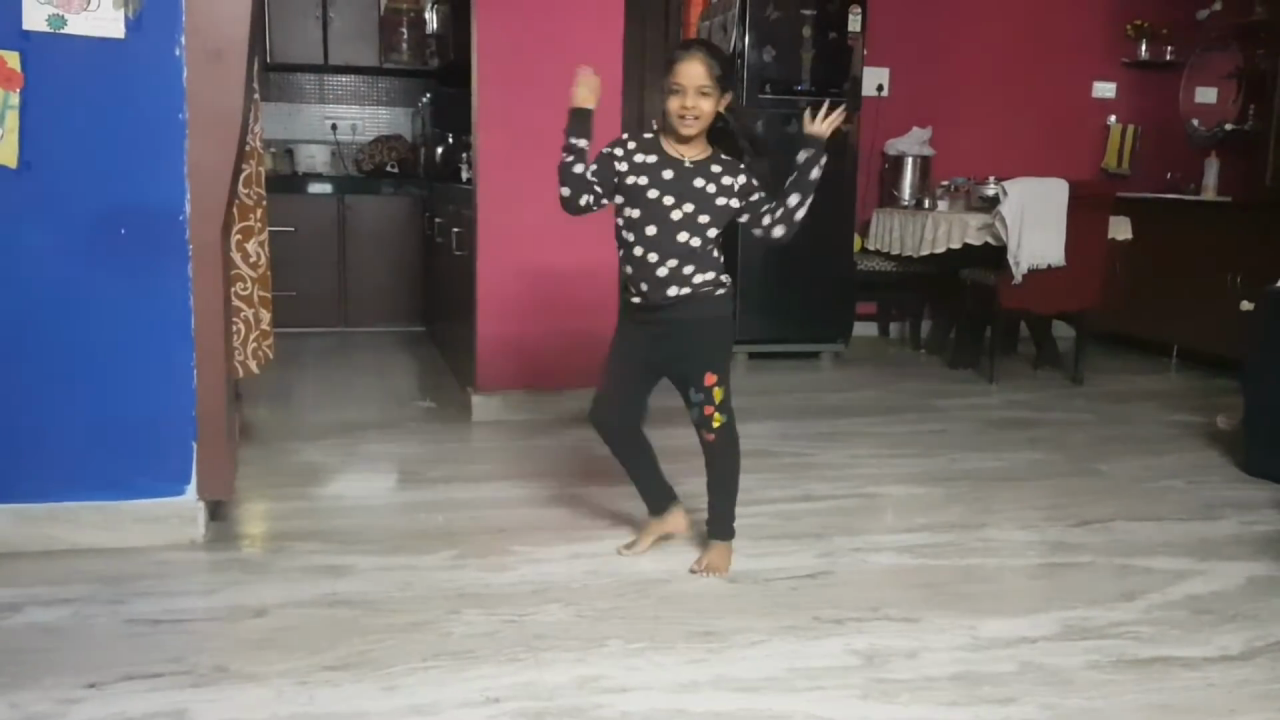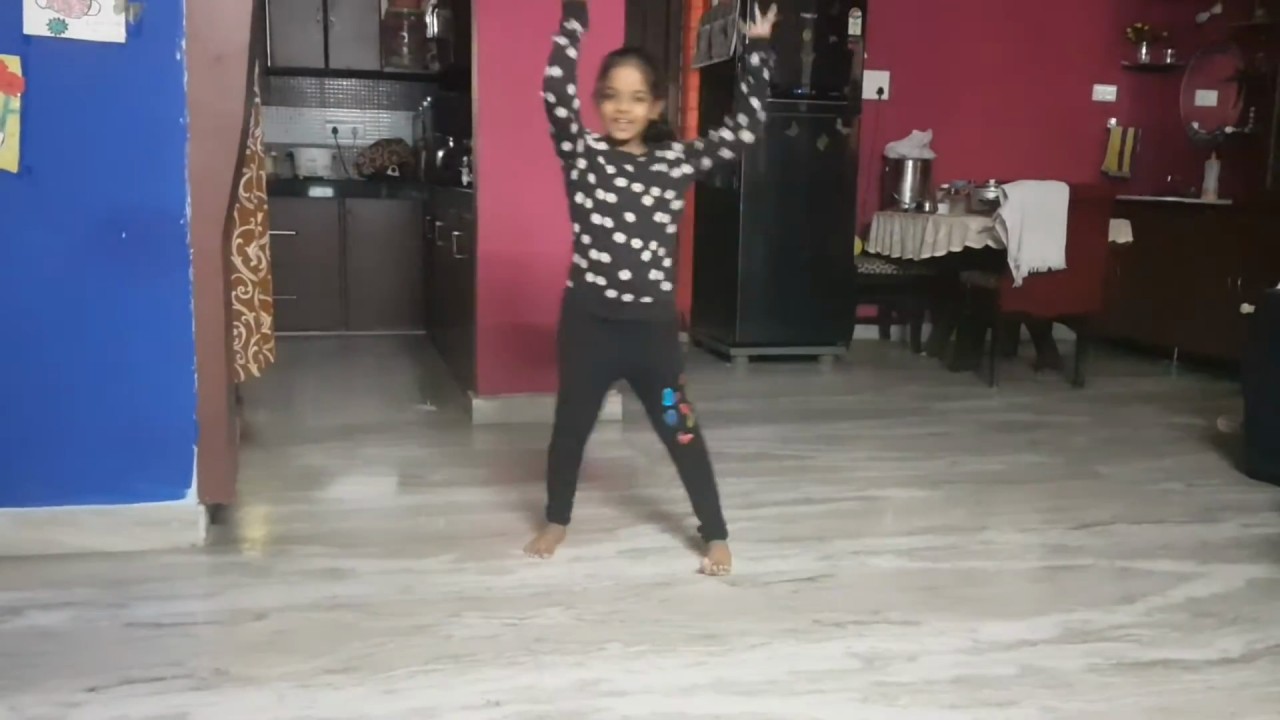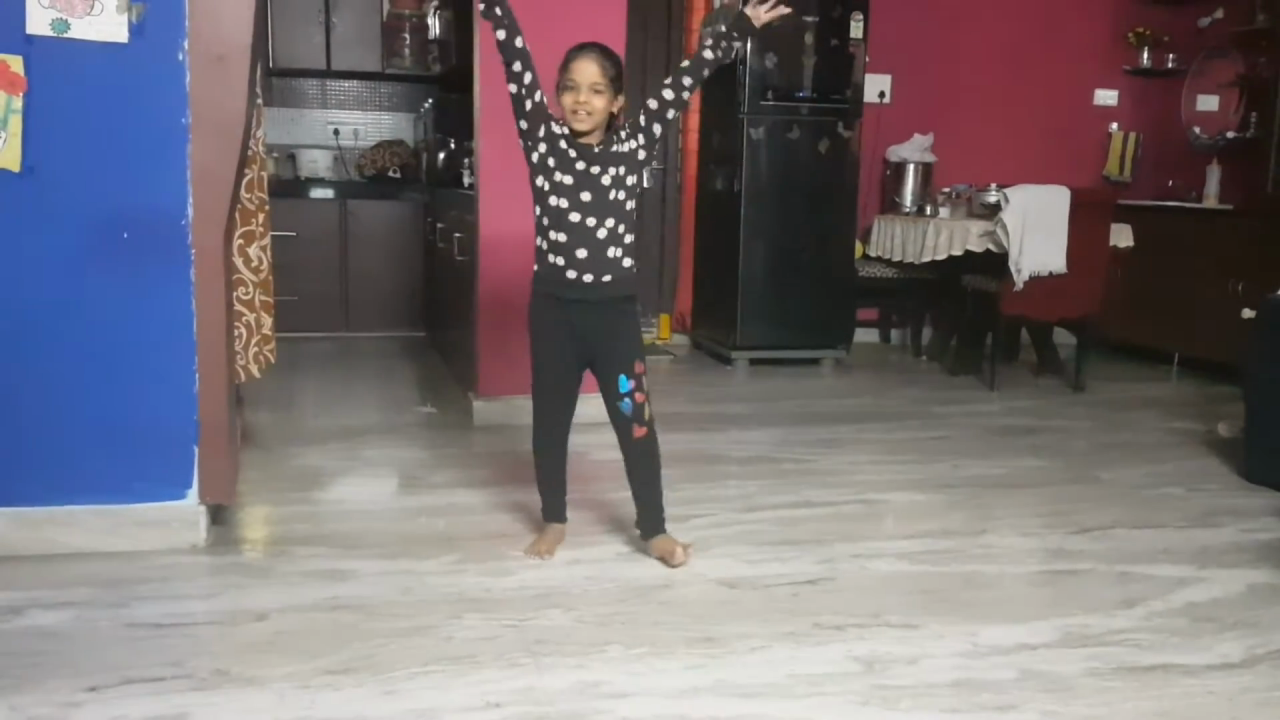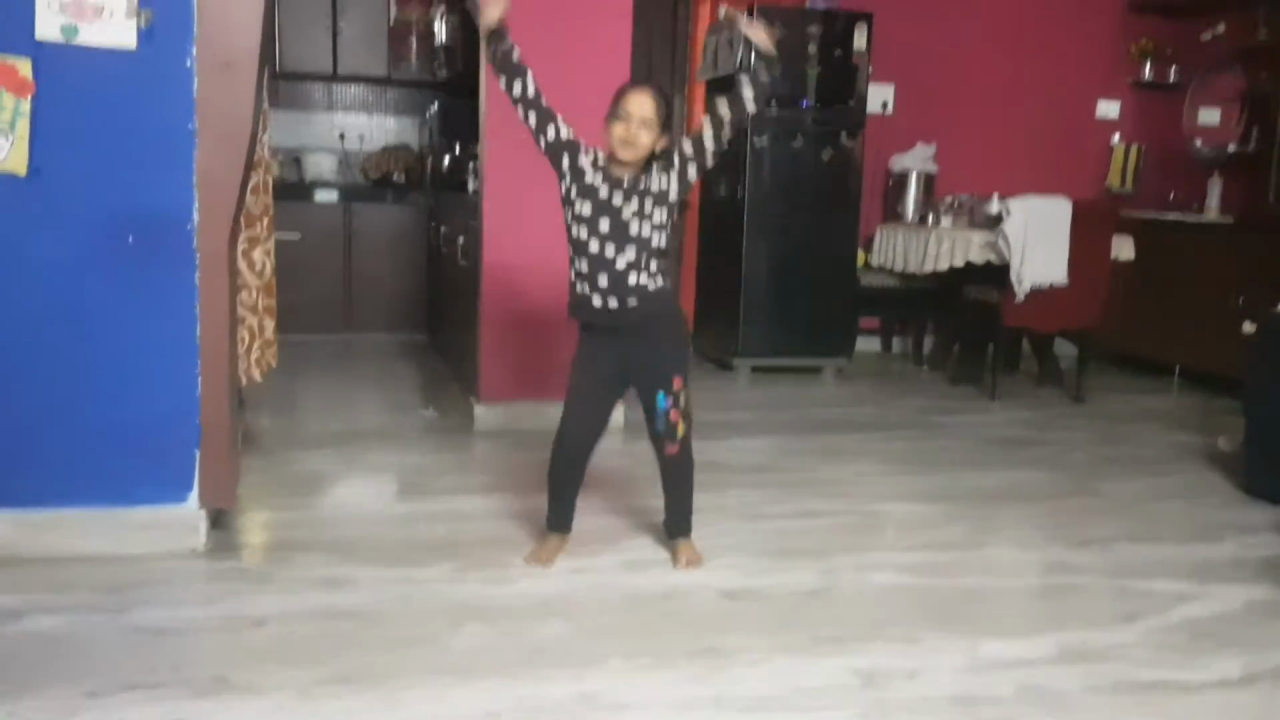
dt=0.4s
person 1, frame 1
left shoulder: (729, 174)
right shoulder: (630, 152)
left elbow: (776, 225)
right elbow: (575, 197)
left wrist: (813, 150)
right wrist: (581, 119)
left hip: (700, 317)
right hip: (639, 314)
left knee: (715, 425)
right knee: (611, 414)
left ankle: (720, 535)
right ankle: (667, 511)
person 1, frame 2
left shoulder: (676, 161)
right shoulder: (581, 151)
left elbow: (744, 131)
right elbow: (557, 93)
left wrist: (757, 50)
left hip: (651, 322)
right hip: (589, 318)
left knee: (681, 429)
right knee: (571, 425)
left ankle: (715, 535)
right ankle: (556, 520)
person 1, frame 3
left shoulder: (634, 144)
right shoulder: (541, 139)
left elbow: (682, 83)
right elbow: (515, 62)
left hip: (614, 308)
right hip: (554, 306)
left knee: (635, 421)
right knee: (551, 418)
left ankle: (654, 529)
right ankle: (553, 520)
person 1, frame 4
left shoulder: (670, 175)
right shoulder: (576, 166)
left elbow: (725, 120)
right elbow: (531, 101)
left wrist: (760, 56)
left hip: (657, 330)
right hip: (600, 334)
left knee: (672, 436)
right knee: (575, 435)
left ankle: (680, 532)
right ankle: (556, 529)
